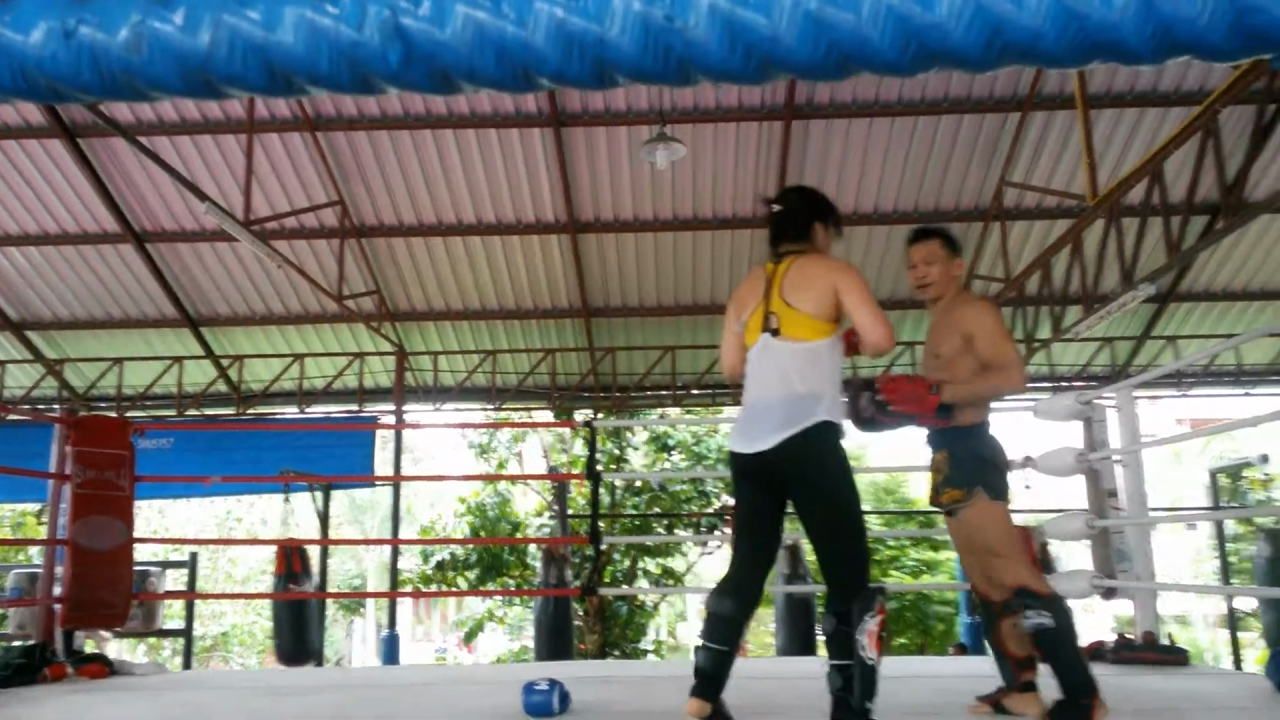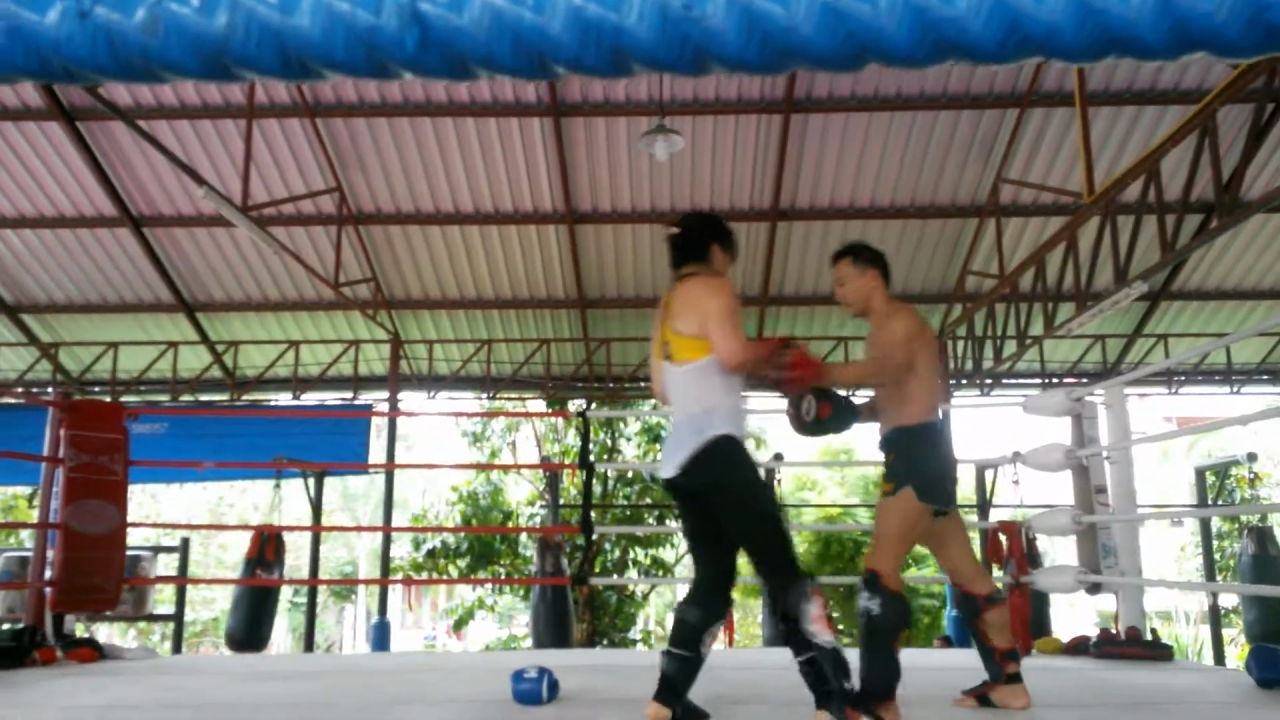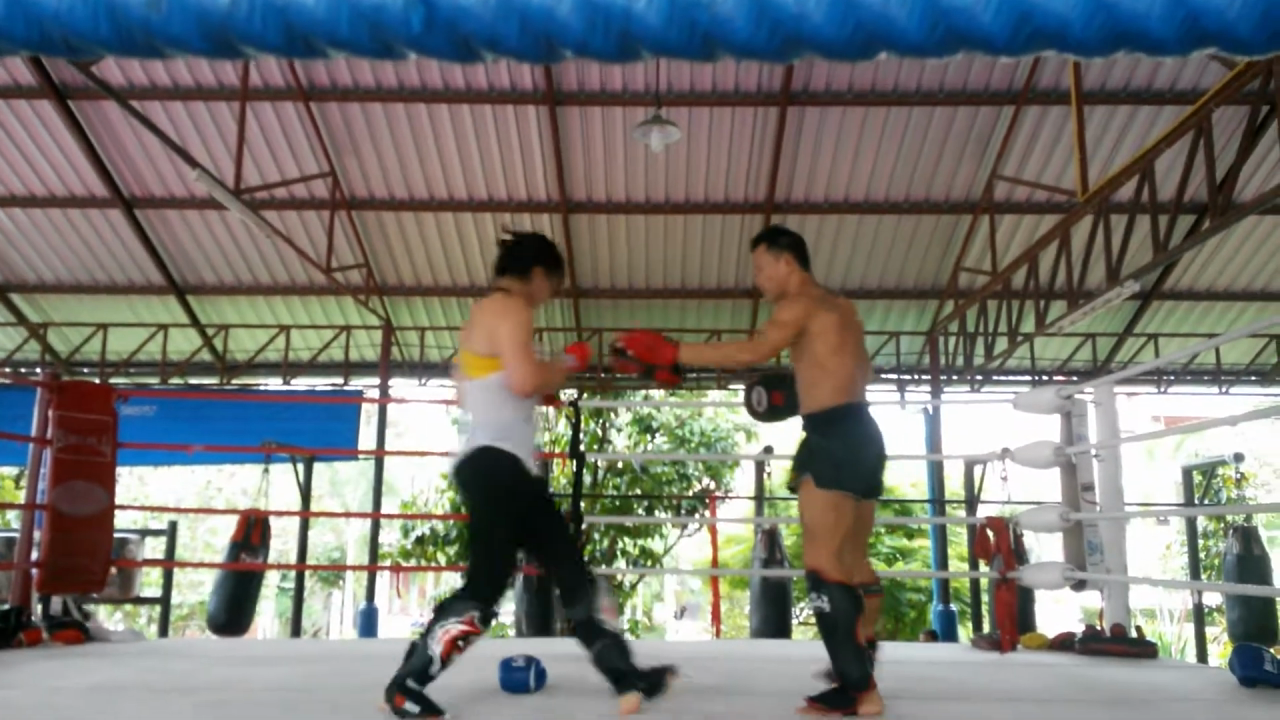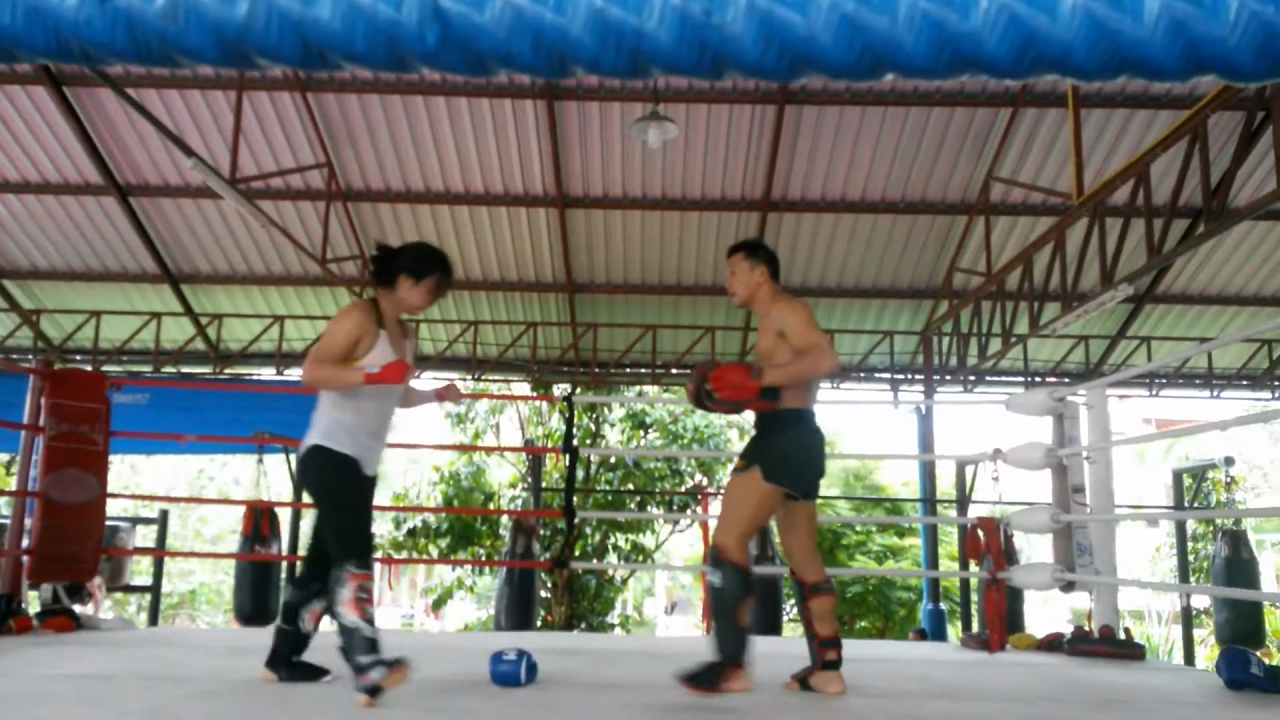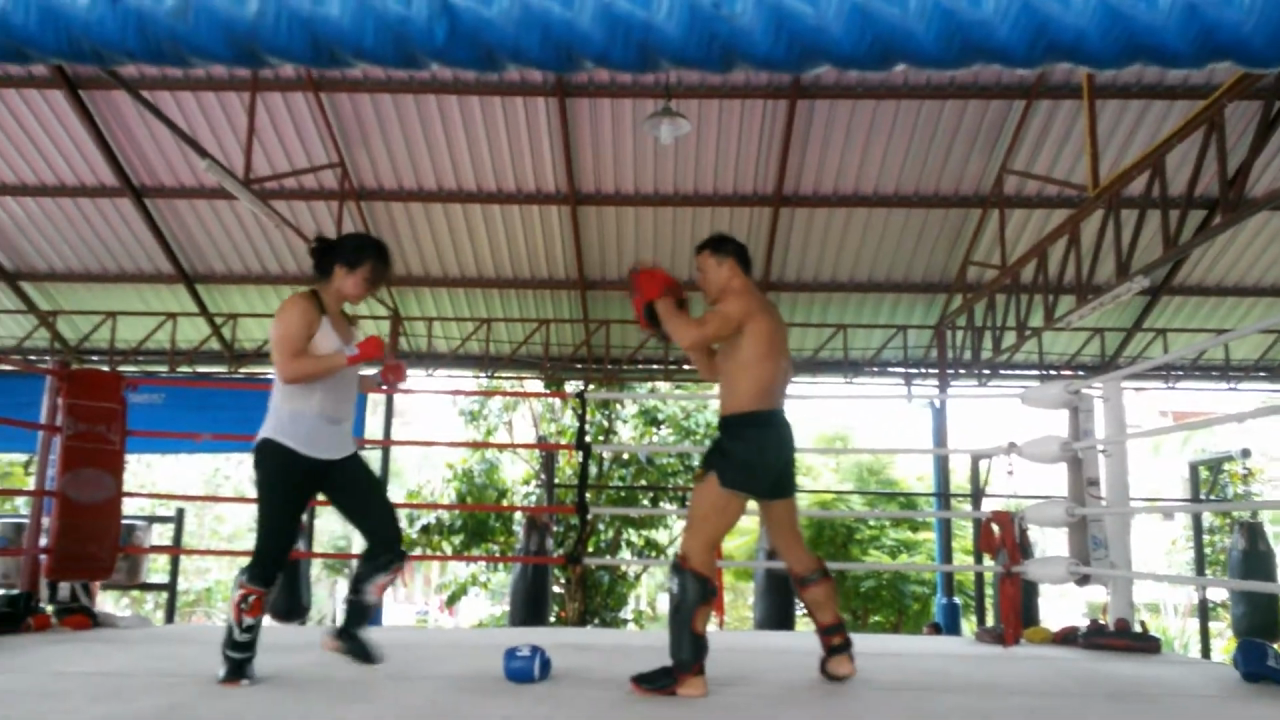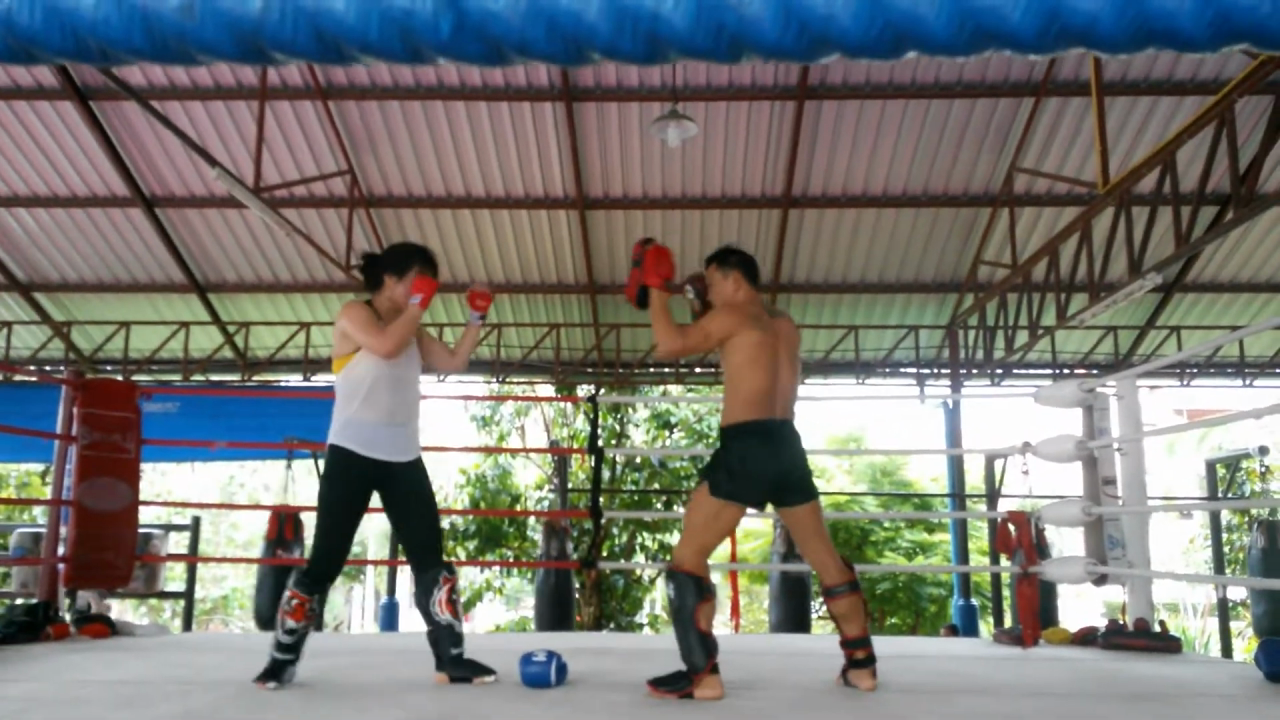
dt=0.5s
person 1, frame 1
left shoulder: (748, 287)
right shoulder: (834, 272)
right elbow: (881, 339)
right wrist: (848, 341)
left hip: (750, 445)
right hip: (807, 438)
left knee: (747, 569)
right knee: (849, 579)
person 1, frame 2
left shoulder: (668, 307)
right shoulder: (712, 289)
right elbow: (732, 354)
right wrist: (765, 353)
left hip: (680, 459)
right hip: (714, 450)
left knee: (712, 579)
right knee: (783, 572)
person 1, frame 3
left shoulder: (479, 317)
right shoulder: (511, 307)
left elbow: (466, 393)
right elbow: (527, 380)
left wrist: (551, 375)
right wrist: (568, 365)
left hip: (502, 464)
right hip: (494, 462)
left knee: (572, 572)
right knee: (484, 587)
left ankle: (627, 678)
person 1, frame 4
left shoulder: (403, 334)
right shoulder: (358, 318)
right elbow: (312, 369)
left wrist: (432, 395)
right wrist: (374, 374)
left hip: (361, 466)
right hip: (329, 456)
left knee: (324, 564)
right knee: (354, 556)
left ankle: (282, 656)
right ankle: (368, 668)
person 1, frame 5
left shoulder: (346, 323)
right shoulder: (300, 308)
right elbow: (288, 368)
left wrist: (382, 377)
right wrist: (352, 356)
left hip: (339, 456)
right hip: (286, 449)
left knee: (388, 538)
right knee: (271, 556)
left ankle: (349, 628)
right ankle: (236, 658)
person 1, frame 6
left shoulder: (408, 328)
right shoulder: (354, 315)
left elbow: (453, 362)
right elbow: (387, 346)
left wrist: (476, 317)
right wrist: (418, 304)
left hip: (403, 459)
right hip: (352, 455)
left knee: (430, 555)
right knee: (325, 559)
left ankle: (450, 659)
right ankle: (283, 659)
person 2, frame 1
left shoulder: (975, 312)
right shoulder: (940, 325)
left elbow: (1012, 376)
left wrist: (937, 393)
right wrist: (912, 401)
left hip: (969, 454)
right hip: (951, 457)
left knee: (1014, 573)
right knee: (985, 581)
person 2, frame 2
left shoulder: (904, 322)
right shoulder: (887, 329)
left elbow: (883, 371)
left wrist: (821, 374)
right wrist: (848, 413)
left hip: (918, 454)
right hip: (919, 456)
left knee: (880, 566)
right knee: (964, 569)
right ankle: (1007, 681)
person 2, frame 3
left shoulder: (802, 307)
right shoulder: (841, 309)
left elbow: (754, 352)
left wrist: (670, 354)
right wrist: (801, 392)
left hip: (835, 439)
right hip: (857, 434)
left knee: (823, 562)
right knee: (851, 558)
right ankle: (856, 669)
person 2, frame 4
left shoulder: (786, 309)
right shoulder: (776, 321)
left elbow: (827, 359)
left wrist: (761, 378)
right wrist: (744, 391)
left hip: (784, 436)
right hip: (797, 438)
left knee: (727, 541)
right knee: (800, 559)
left ankle: (730, 664)
right ankle: (827, 667)
person 2, frame 5
left shoulder: (740, 302)
right shoulder: (765, 313)
left elbow: (692, 336)
right elbow: (713, 363)
left wrist: (661, 302)
right wrist: (671, 313)
left hip: (745, 437)
right hip: (774, 436)
left knee: (695, 548)
right knee: (792, 548)
left ankle: (688, 671)
right ankle: (838, 652)
person 2, frame 6
left shoulder: (732, 316)
right shoulder: (783, 325)
left elbow: (670, 346)
left wrist: (656, 289)
right wrist: (709, 315)
left hip: (745, 448)
right hip: (785, 446)
left knee: (687, 557)
right knee: (825, 558)
left ankle: (702, 674)
right ankle: (861, 664)
